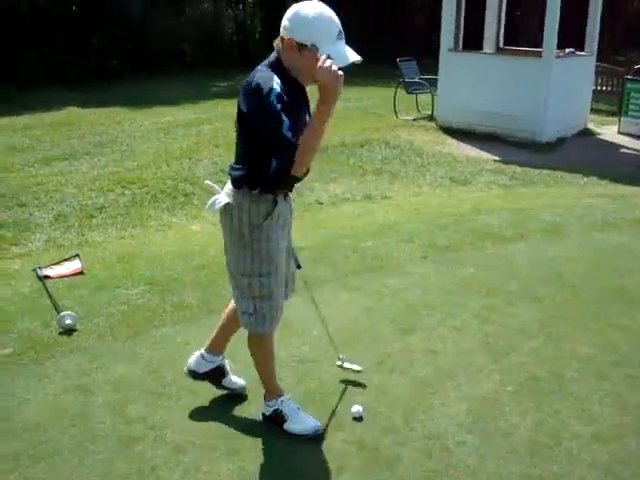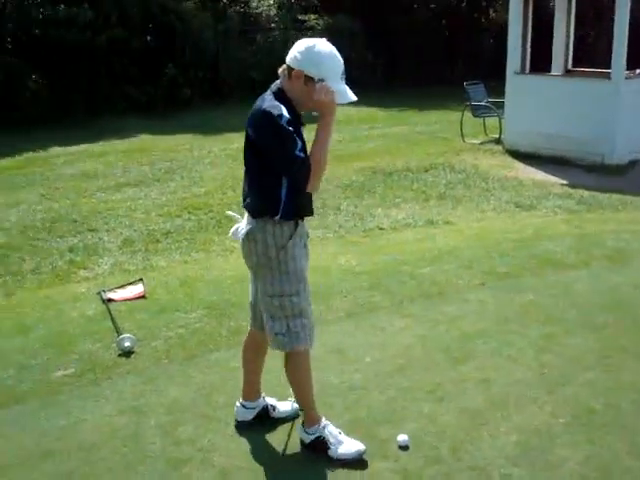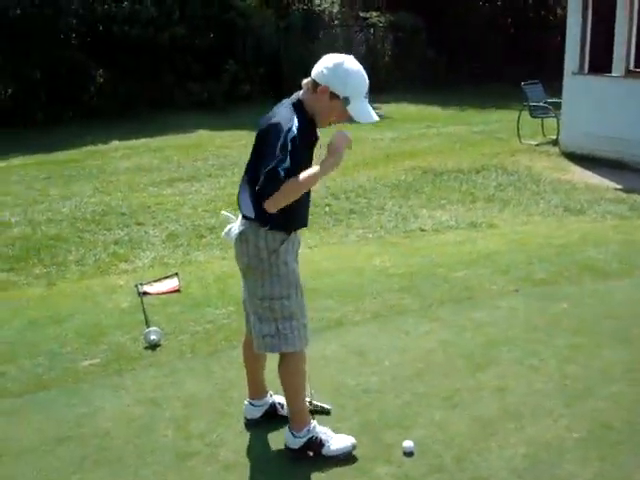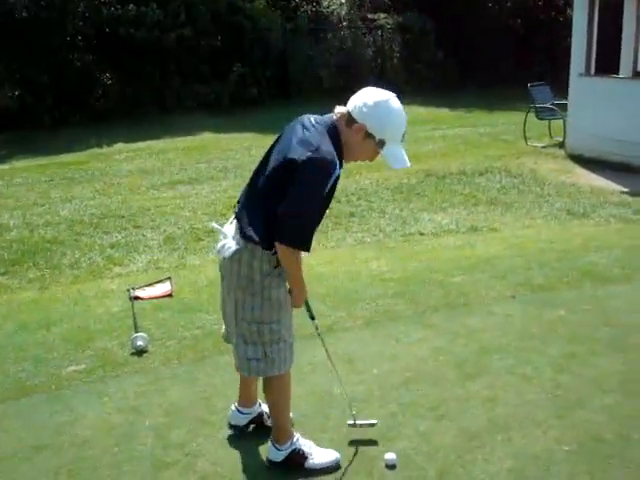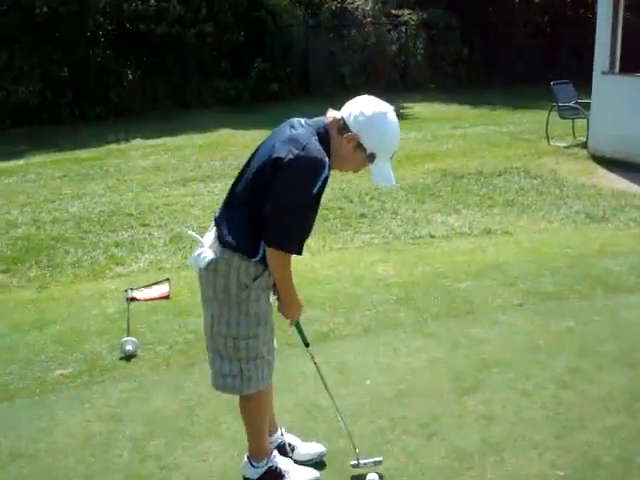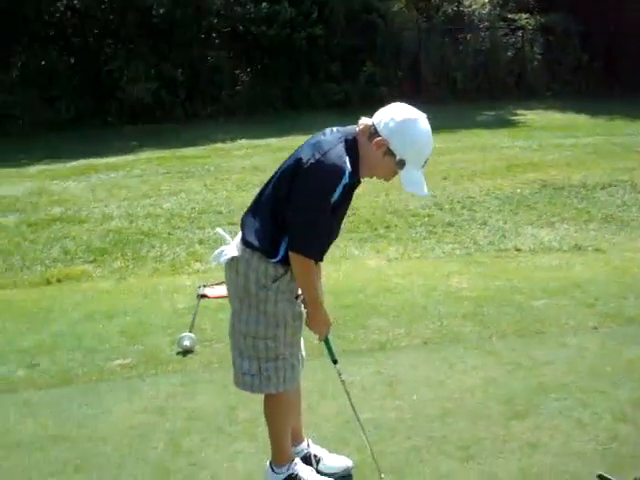
dt=0.4s
person 1, frame 1
left shoulder: (290, 83)
right shoulder: (266, 89)
right elbow: (296, 165)
right wrist: (327, 106)
left hip: (273, 205)
right hip: (253, 210)
left knee: (256, 295)
right knee: (264, 311)
left ankle: (209, 359)
right ankle: (274, 401)
person 1, frame 2
left shoulder: (278, 111)
right shoulder: (271, 115)
right elbow: (309, 180)
right wrist: (326, 120)
left hip: (274, 229)
right hip: (274, 235)
left knee: (264, 325)
right knee: (296, 335)
left ankle: (250, 403)
right ankle: (314, 427)
person 1, frame 3
left shoulder: (296, 117)
right shoulder: (285, 126)
right elbow: (272, 198)
right wrist: (326, 165)
left hip: (267, 236)
right hip: (267, 241)
left knee: (260, 326)
right knee: (291, 337)
left ankle: (258, 401)
right ankle: (301, 432)
person 1, frame 4
left shoulder: (309, 124)
right shoulder: (322, 162)
right elbow: (287, 239)
right wrist: (298, 286)
left hip: (243, 242)
right hip: (258, 258)
left knee: (253, 340)
right knee: (275, 355)
left ankle: (245, 409)
right ankle: (284, 445)
person 1, frame 5
left shoulder: (301, 129)
right shoulder: (311, 162)
right elbow: (278, 243)
left wrist: (280, 287)
right wrist: (289, 297)
left hip: (233, 250)
right hip: (237, 265)
left knee: (260, 360)
right knee: (253, 370)
left ankle: (273, 438)
person 1, frame 6
left shoulder: (341, 144)
right shoulder: (332, 168)
right elbow: (302, 250)
left wrist: (314, 292)
right wrist: (316, 308)
left hip: (277, 263)
right hip: (263, 269)
left knee: (290, 363)
right knee: (278, 371)
left ankle: (298, 447)
